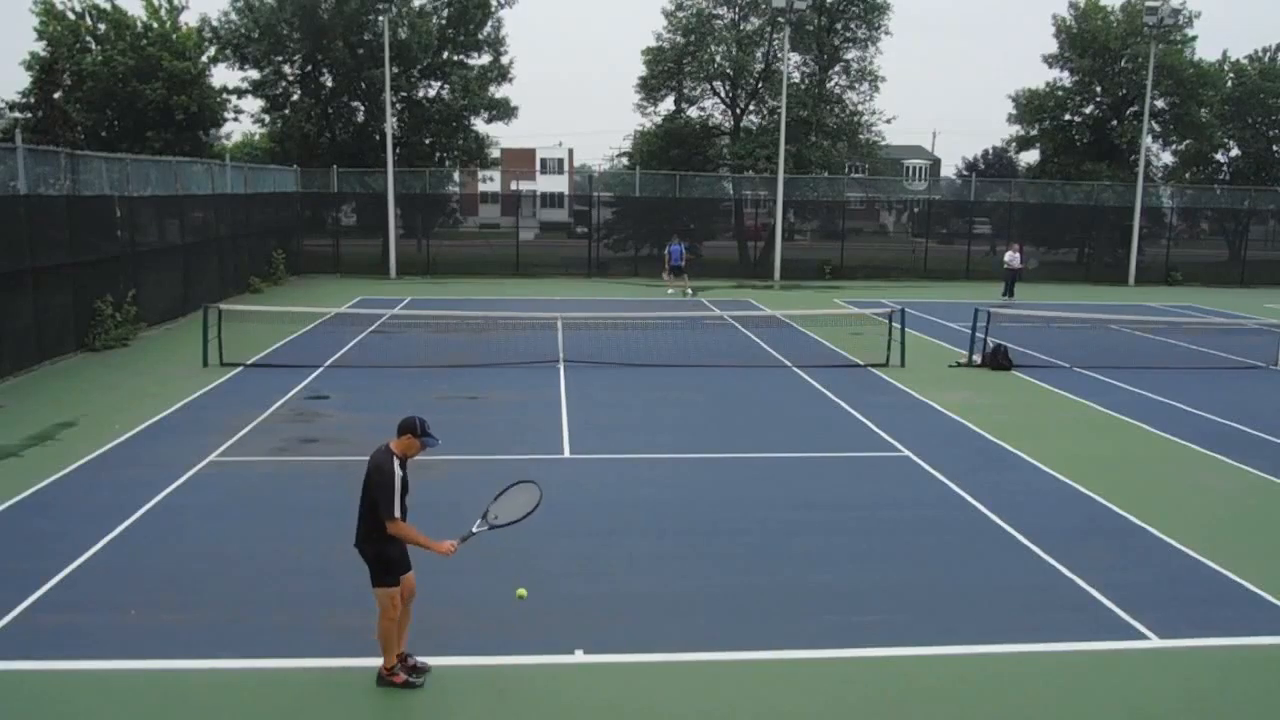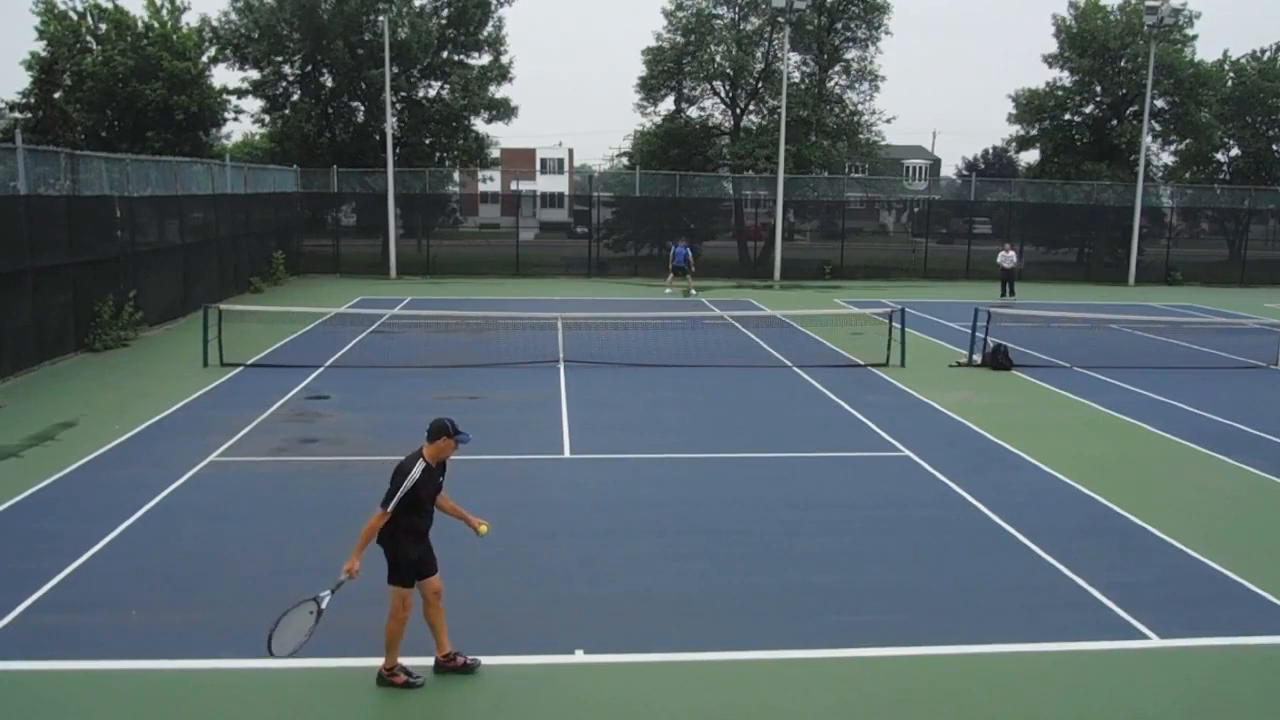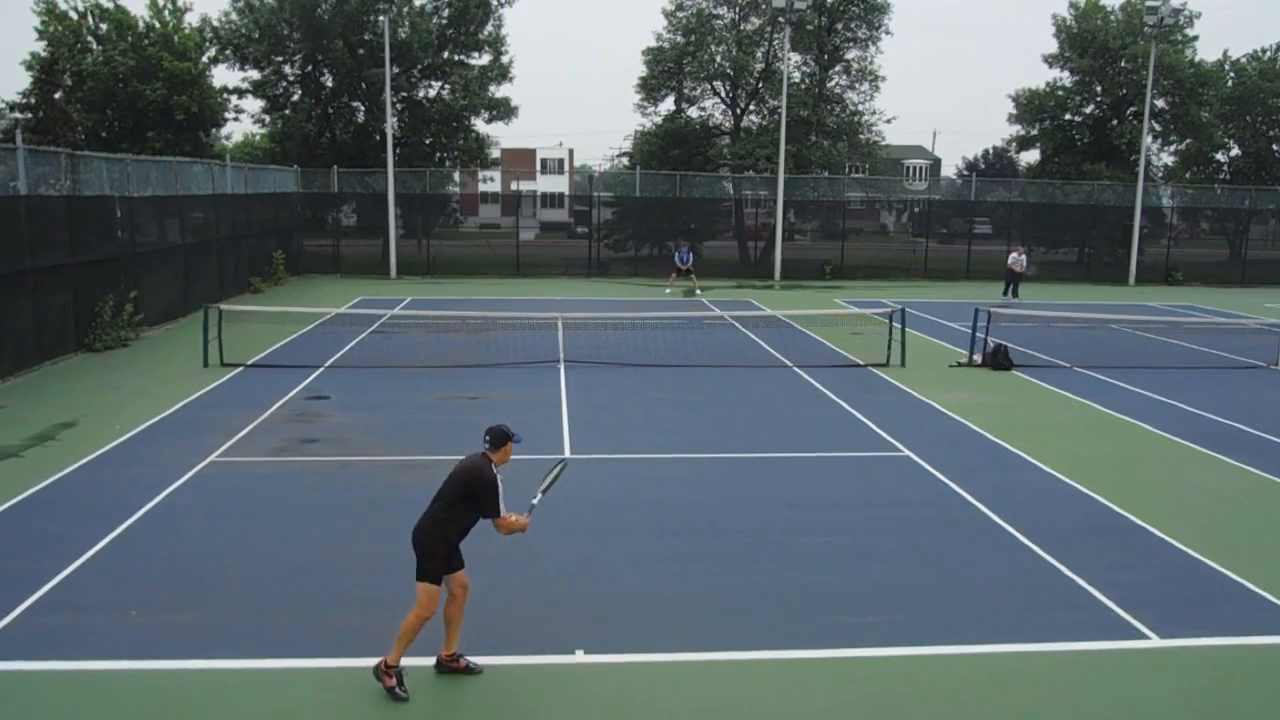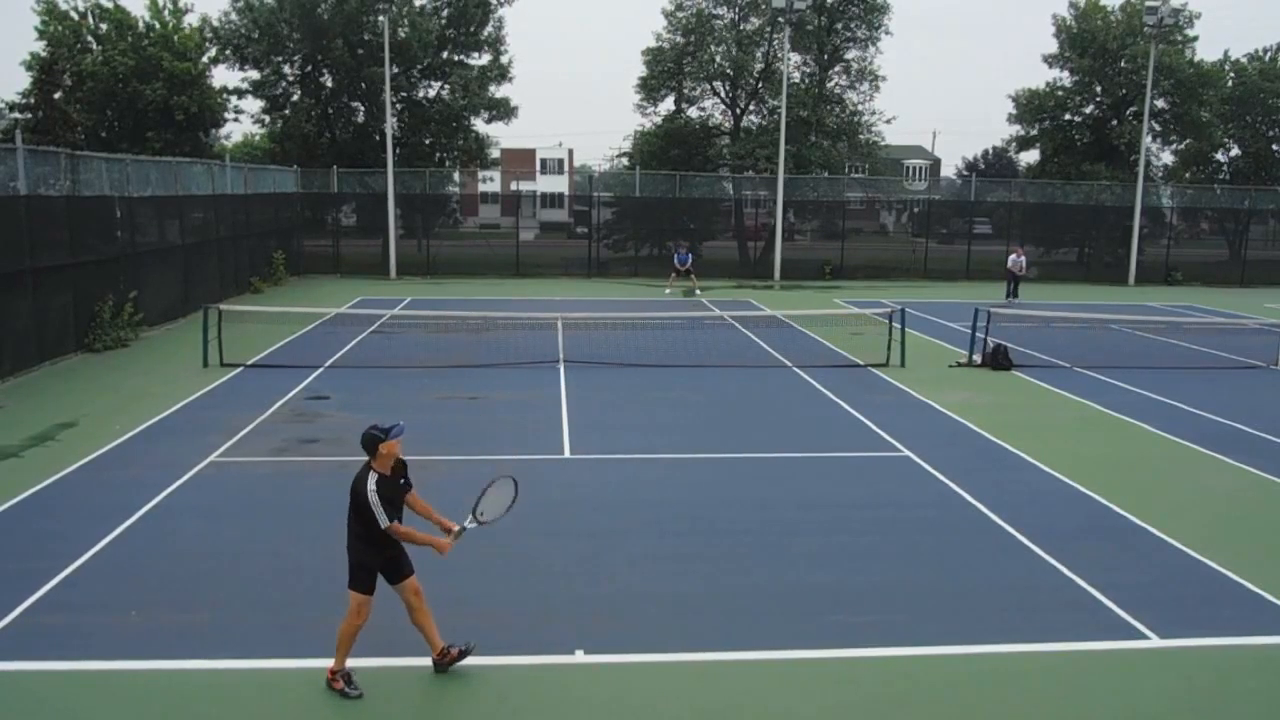
dt=1s
person 1, frame 1
left shoulder: (387, 452)
right shoulder: (390, 472)
right elbow: (395, 526)
right wrist: (435, 546)
left hip: (386, 541)
right hip: (378, 545)
left knee: (407, 593)
right knee: (392, 608)
left ankle: (399, 655)
right ankle: (389, 671)
person 1, frame 2
left shoulder: (438, 464)
right shoulder: (411, 473)
right elbow: (381, 516)
left wrist: (468, 518)
right wrist: (356, 556)
left hip: (420, 541)
right hip: (400, 544)
left knee: (434, 593)
right knee: (402, 608)
left ankle: (446, 656)
right ankle: (389, 670)
person 1, frame 3
left shoulder: (476, 463)
right shoulder: (488, 477)
right elbow: (502, 527)
left wrist: (508, 517)
right wrist: (521, 524)
left hip: (443, 538)
right hip: (431, 540)
left knee: (460, 589)
right knee: (425, 609)
left ankle: (448, 657)
right ankle: (389, 666)
person 1, frame 4
left shoulder: (398, 465)
right shoulder: (368, 487)
left elbow: (409, 496)
right elbow: (395, 530)
left wrist: (440, 521)
right wrist: (437, 543)
left hip: (389, 544)
right hip: (364, 550)
left knee: (414, 595)
right knee: (358, 615)
left ankle: (441, 653)
right ankle: (337, 672)
